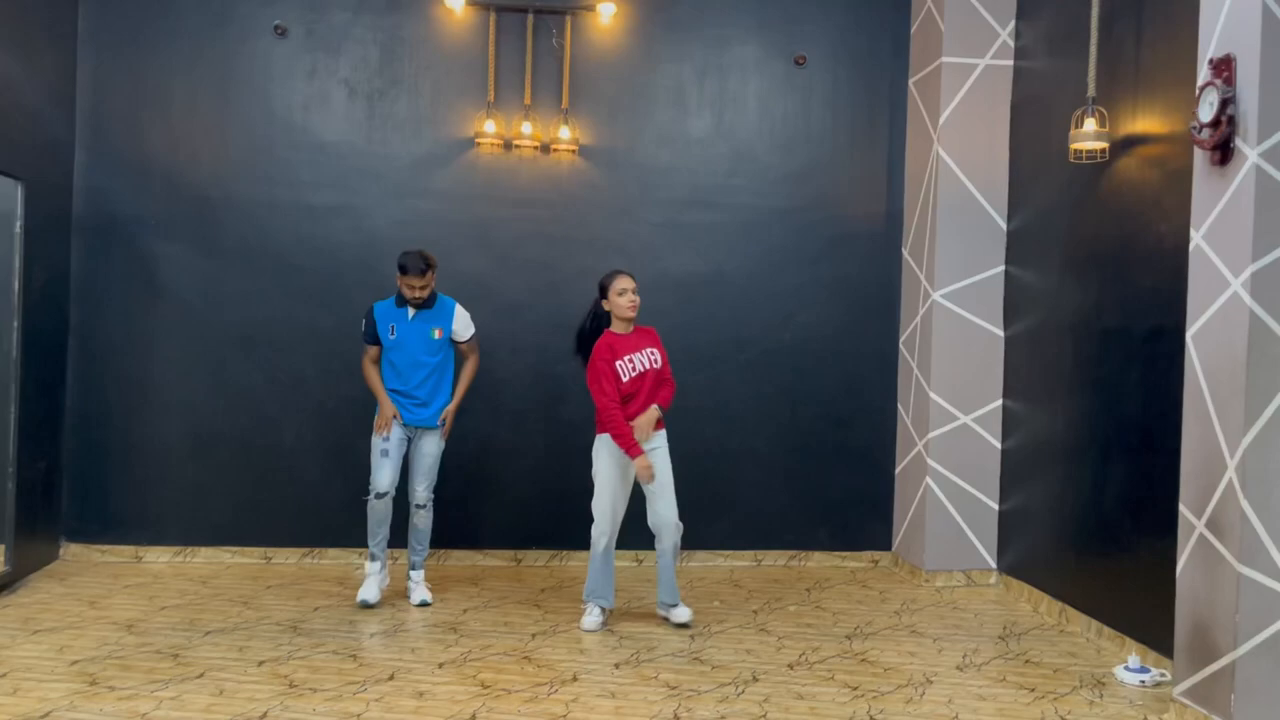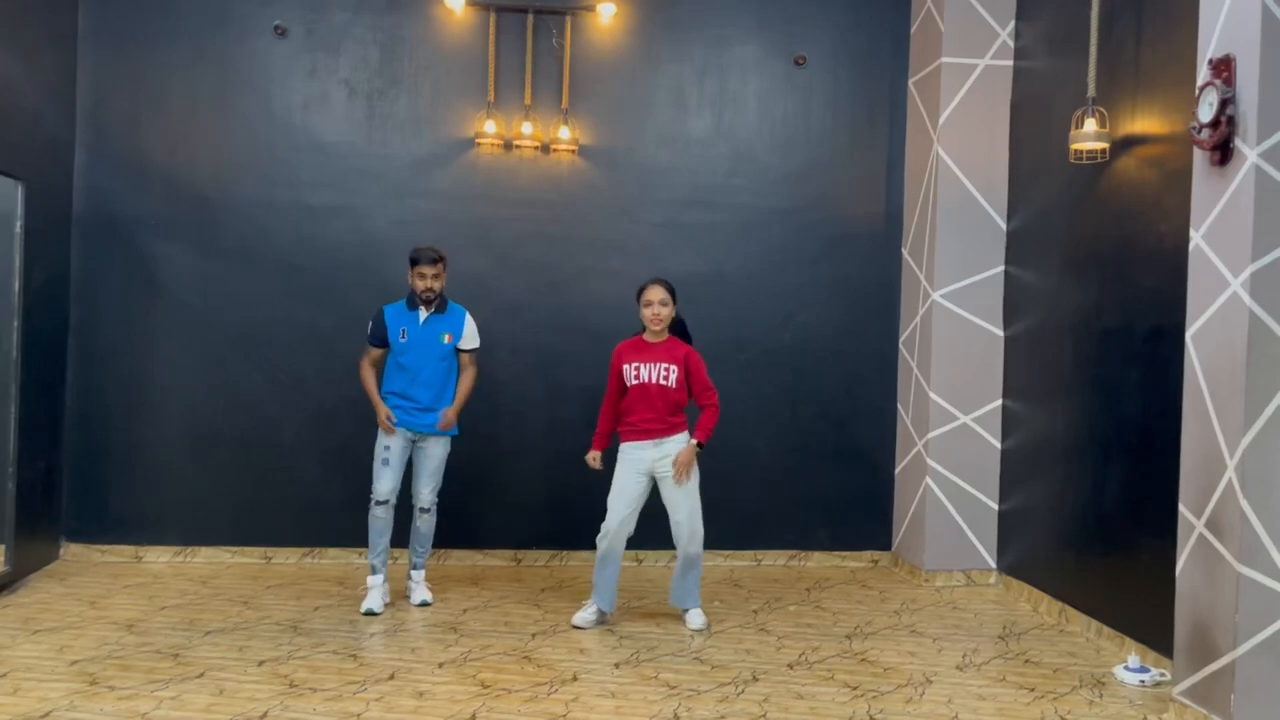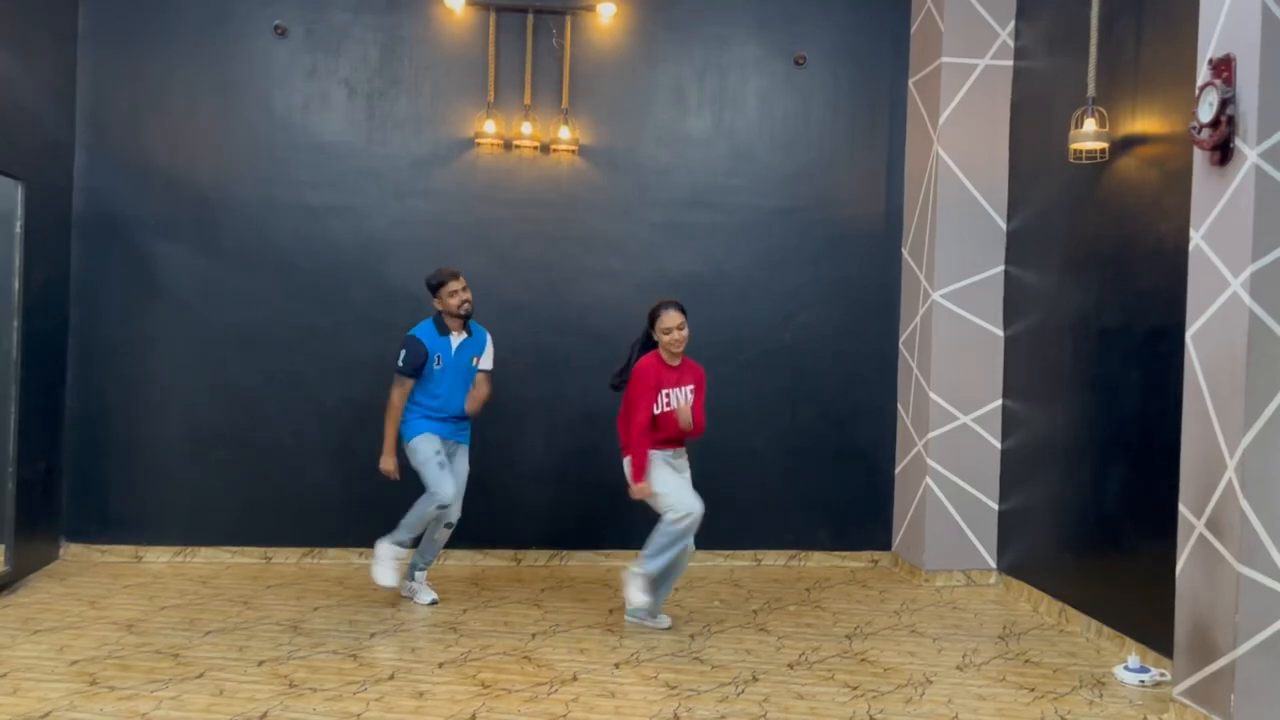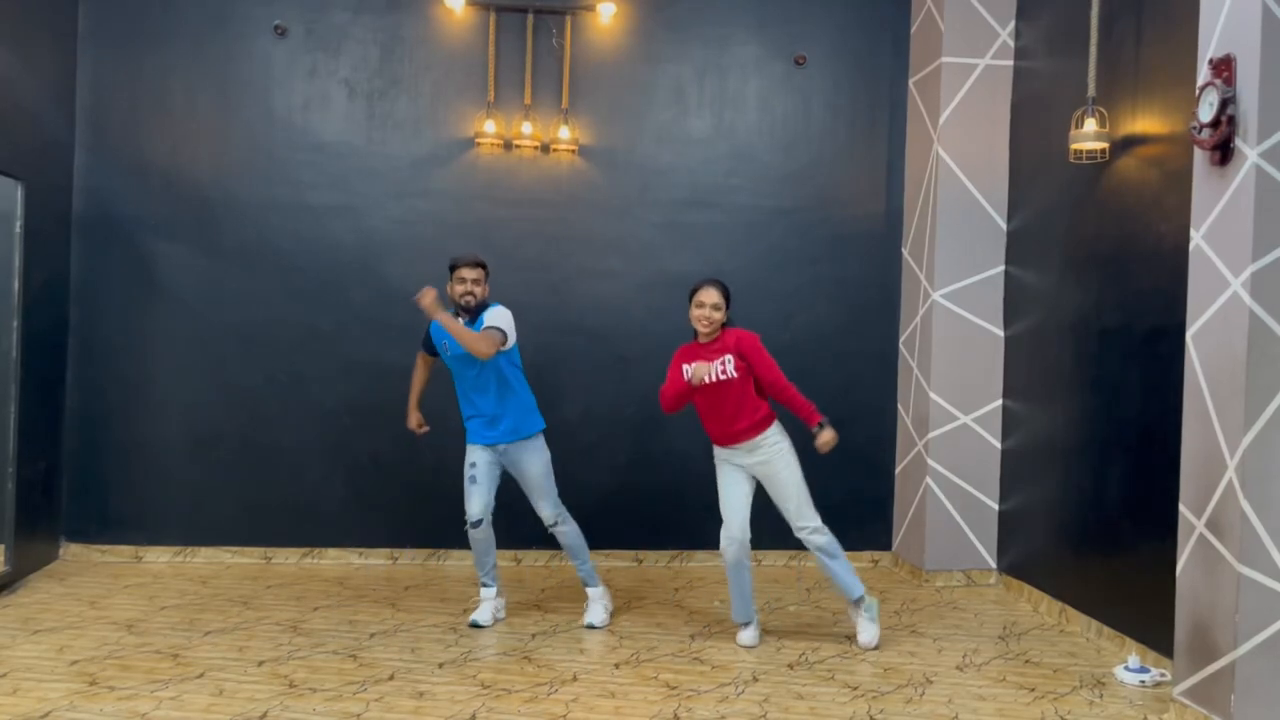
dt=0.7s
person 1, frame 1
left shoulder: (453, 313)
right shoulder: (379, 313)
left elbow: (471, 356)
right elbow: (370, 361)
left wrist: (455, 403)
right wrist: (383, 401)
left hip: (432, 421)
right hip: (392, 416)
left knee: (421, 498)
right knee: (381, 490)
left ankle: (416, 576)
right ankle: (376, 568)
person 1, frame 2
left shoulder: (460, 319)
right shoulder: (388, 316)
left elbow: (468, 369)
right elbow: (368, 363)
left wrist: (455, 409)
right wrist: (378, 405)
left hip: (436, 427)
right hip: (396, 423)
left knee: (425, 502)
right knee: (383, 495)
left ankle: (416, 577)
right ankle: (377, 581)
person 1, frame 3
left shoulder: (481, 337)
right shoulder: (420, 341)
left elbow: (482, 386)
right elbow: (398, 397)
left wrist: (476, 401)
right wrist: (387, 451)
left hip: (457, 436)
right hip: (422, 429)
left knee: (450, 515)
right knee: (442, 497)
left ankle: (413, 577)
right ankle: (391, 545)
person 1, frame 4
left shoulder: (498, 316)
right shoulder: (438, 328)
left elbow: (484, 349)
right elbow: (424, 360)
left wrist: (438, 313)
right wrist: (413, 407)
left hip: (523, 435)
right hip: (481, 439)
left knee: (553, 516)
right knee: (476, 515)
left ankle: (595, 589)
right ankle: (491, 597)
person 2, frame 1
left shoulder: (650, 336)
right shoulder: (601, 349)
left elbow: (667, 382)
right elbow: (608, 406)
left wrist: (654, 411)
right wrist: (634, 453)
left hip: (656, 438)
right hip: (615, 443)
left knee: (668, 522)
right knee: (606, 525)
left ankle: (669, 601)
right ankle: (596, 603)
person 2, frame 2
left shoulder: (685, 354)
right shoulder: (623, 352)
left elbow: (709, 404)
right elbow: (612, 401)
left wrist: (694, 445)
right wrist: (598, 444)
left hip: (675, 449)
right hip: (633, 450)
left knee: (689, 532)
right knee: (613, 528)
left ankle: (690, 604)
right ankle: (600, 603)
person 2, frame 3
left shoulder: (695, 374)
right shoulder: (644, 369)
left elbow: (698, 426)
right elbow: (634, 426)
left wrist: (689, 420)
right wrist: (638, 477)
left hip: (678, 457)
right hip: (645, 459)
left knee: (680, 539)
right knee: (688, 509)
left ankle: (643, 607)
right ankle: (640, 572)
person 2, frame 4
left shoulder: (742, 341)
right shoulder: (682, 357)
left elbow: (779, 384)
right elbow: (667, 402)
left wrist: (818, 423)
right wrist: (692, 379)
left hip: (769, 446)
right hip: (728, 457)
left knee: (809, 526)
right knee: (734, 537)
left ankle: (859, 603)
right ankle: (746, 620)
